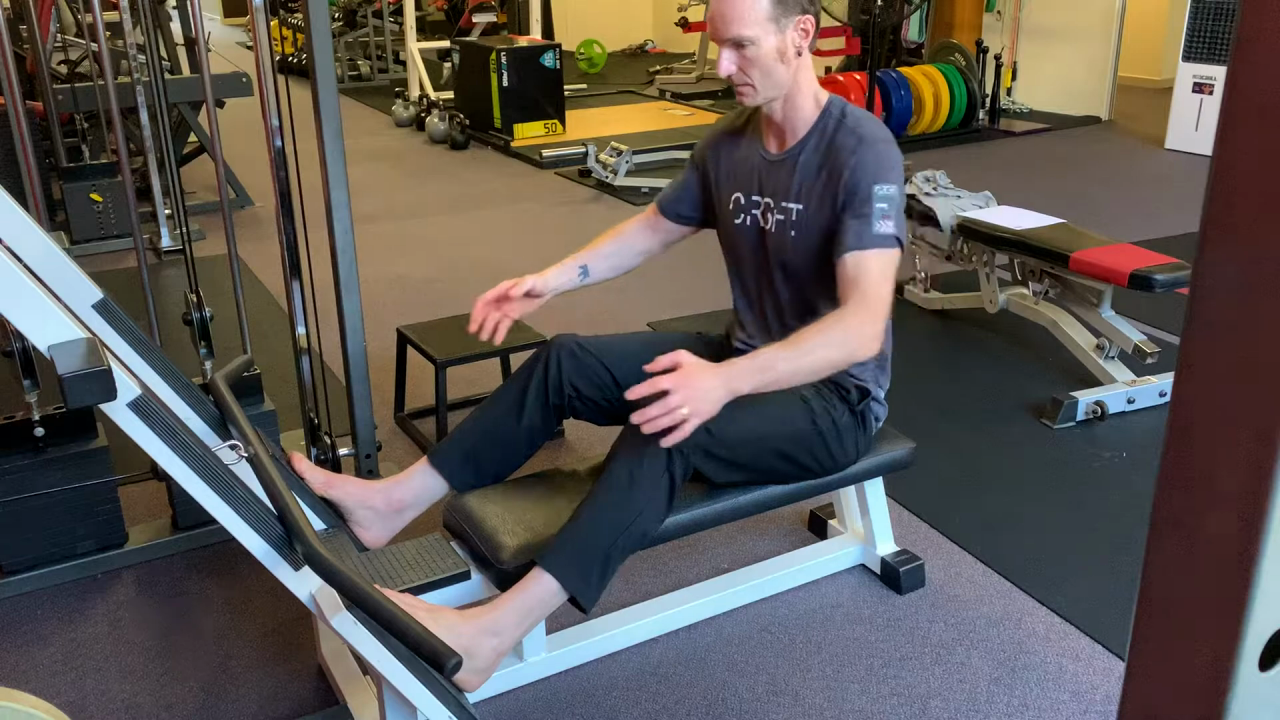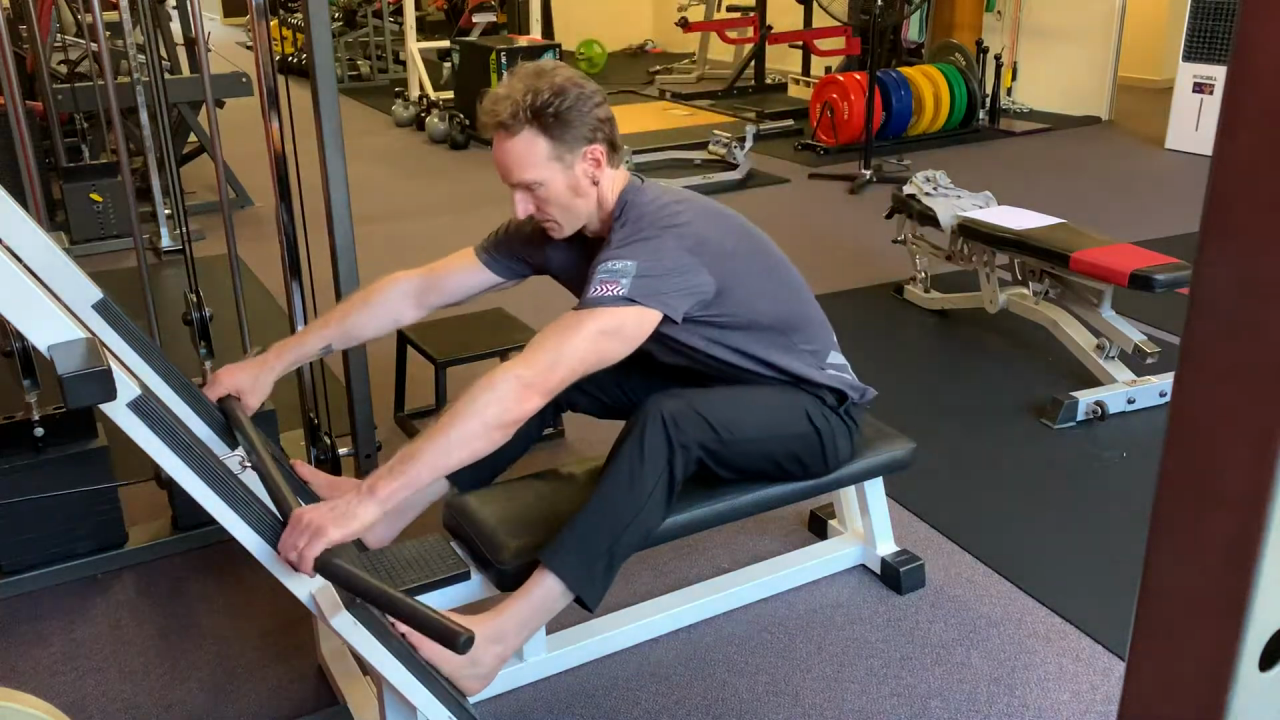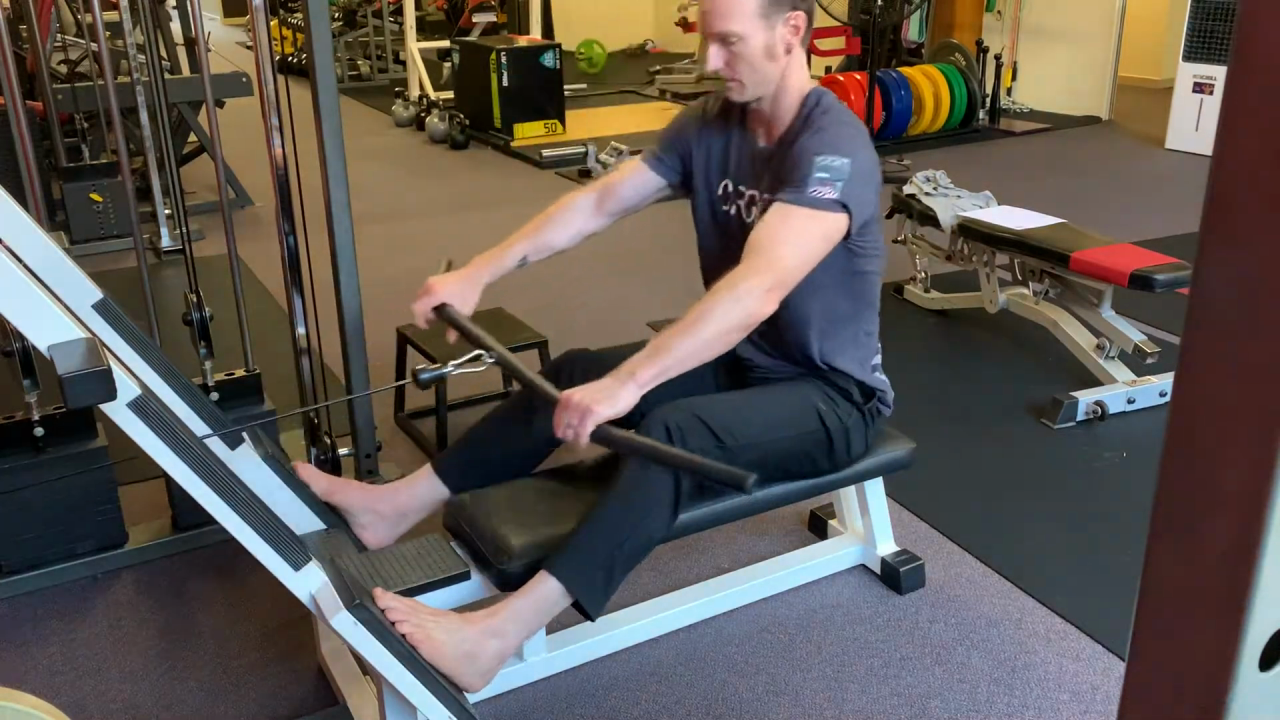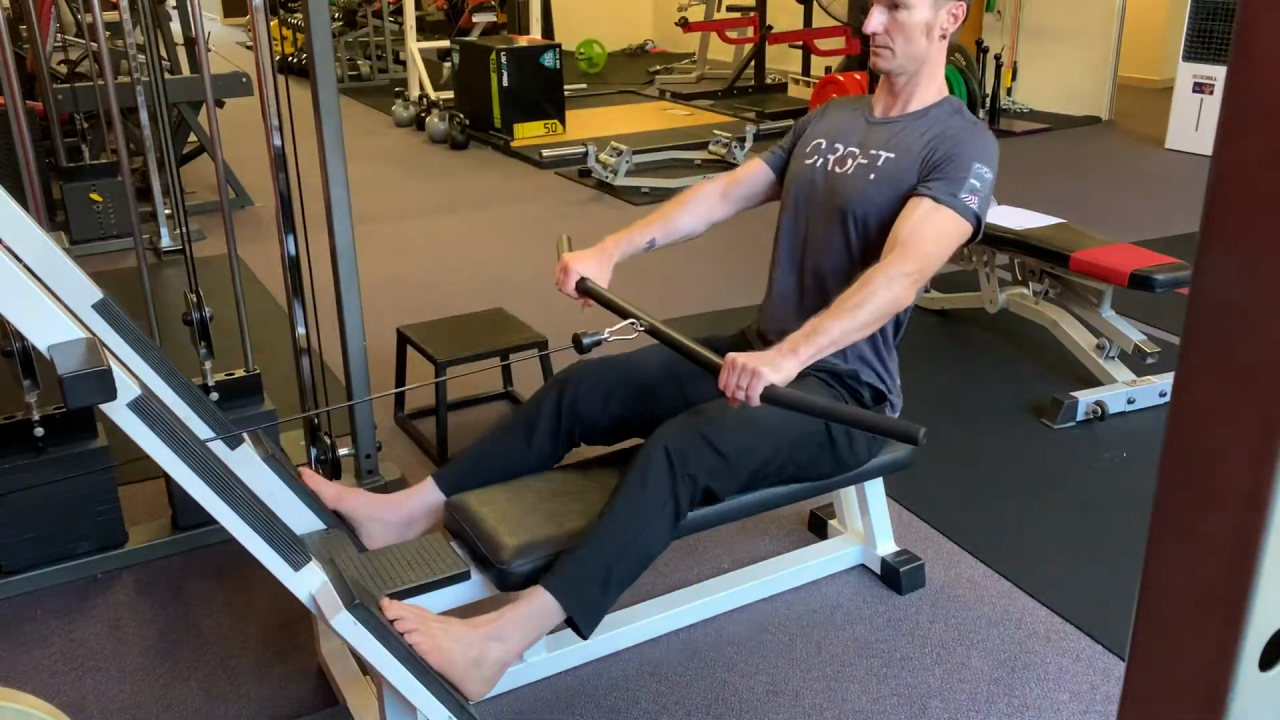
dt=1s
person 1, frame 1
left shoulder: (859, 152)
right shoulder: (732, 144)
left elbow: (862, 327)
right elbow: (651, 230)
left wrist: (726, 380)
right wrist: (548, 279)
left hip: (833, 400)
right hip: (748, 359)
left knee: (664, 430)
right knee: (566, 362)
left ankle: (497, 627)
right ankle: (394, 500)
person 1, frame 2
left shoulder: (658, 240)
right shoulder: (554, 223)
left elbow: (521, 392)
right elbow: (416, 291)
left wrist: (368, 499)
right wrist: (271, 363)
left hip: (810, 405)
right hip: (716, 370)
left knee: (670, 422)
right knee: (548, 370)
left ankle: (494, 638)
right ankle: (393, 515)
person 1, frame 3
left shoulder: (829, 144)
right shoulder: (713, 122)
left elbow: (755, 290)
right elbow: (601, 201)
left wrist: (626, 388)
right wrist: (483, 272)
left hip: (831, 395)
right hip: (739, 360)
left knee: (671, 430)
right knee: (569, 375)
left ankle: (498, 635)
right ankle: (397, 505)
person 1, frame 4
left shoulder: (960, 146)
right shoulder: (829, 118)
left elbow: (898, 276)
right elbow: (724, 194)
left wrist: (787, 357)
right wrist: (609, 252)
left hip: (844, 390)
right hip: (765, 353)
left knee: (680, 448)
right knee: (580, 390)
left ankle: (503, 640)
right ankle: (405, 512)
